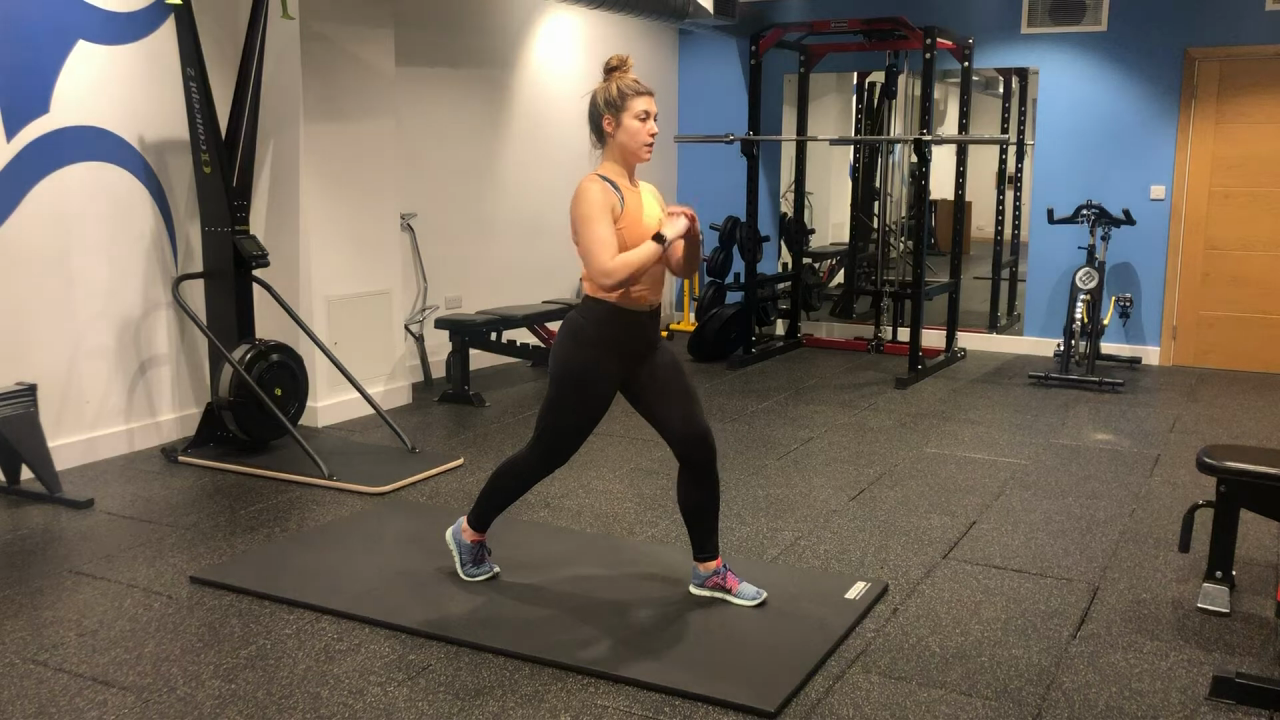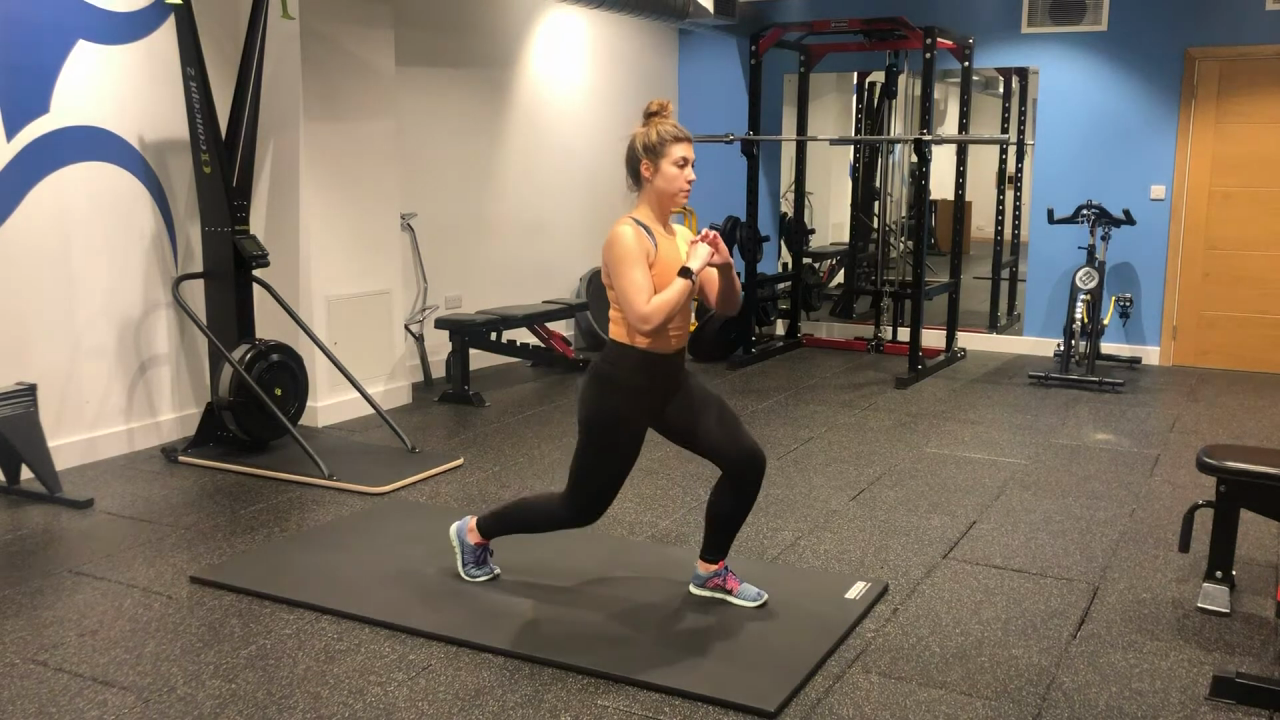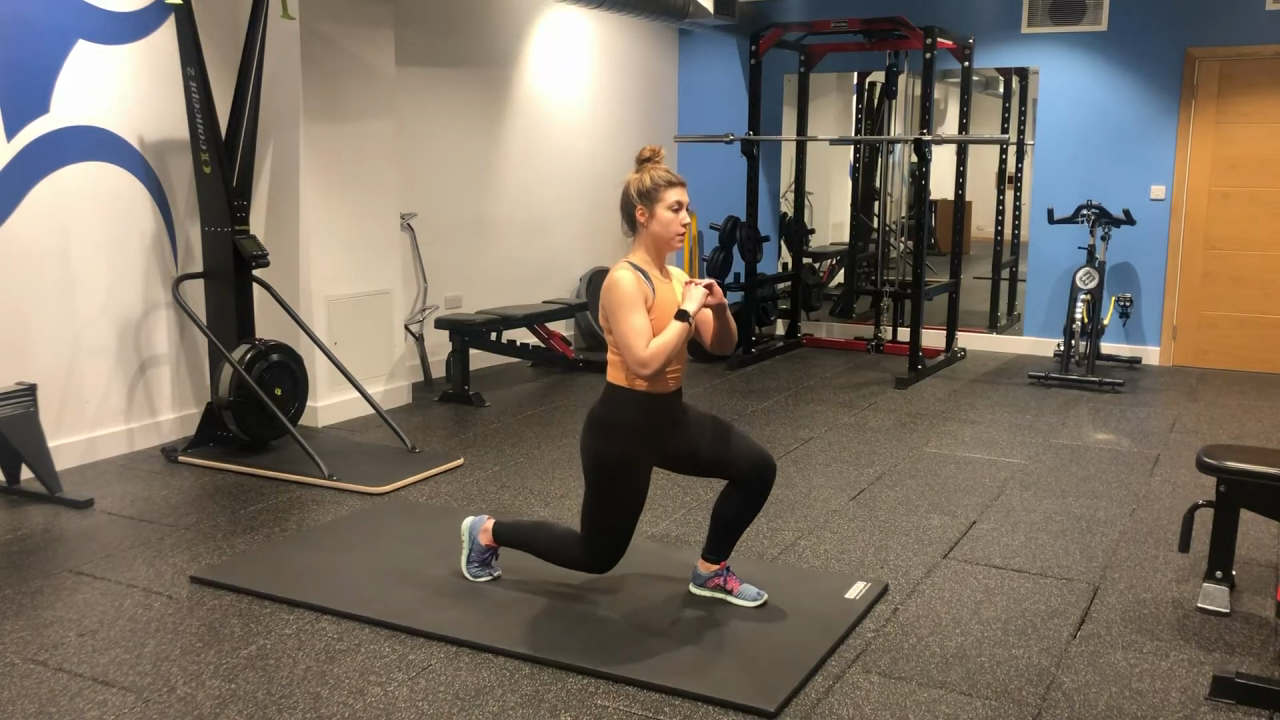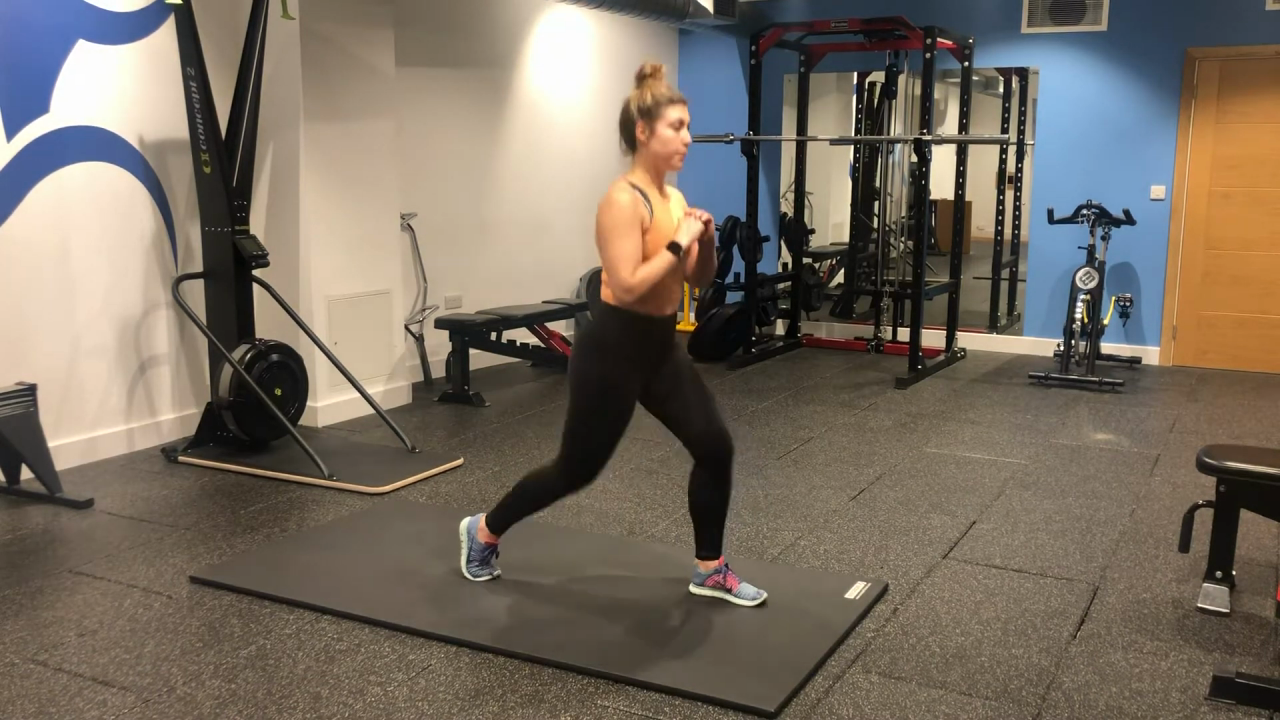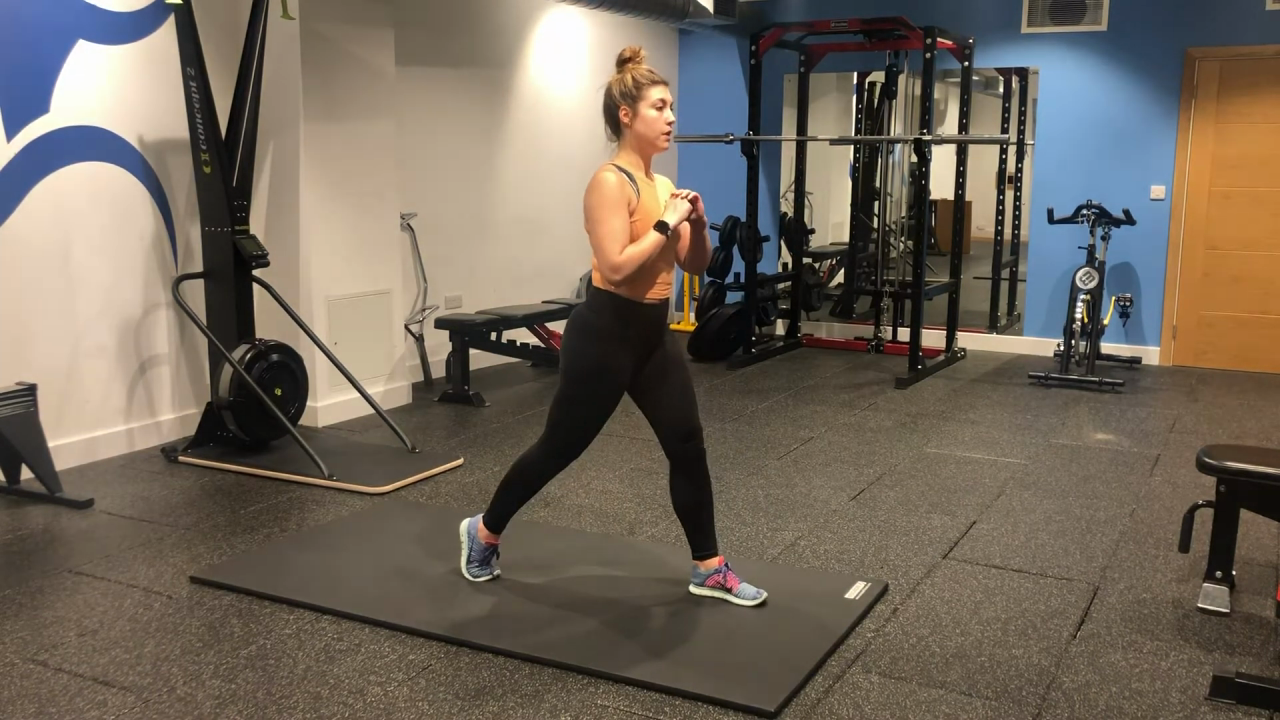
dt=1s
person 1, frame 1
left shoulder: (648, 192)
right shoulder: (595, 191)
left elbow: (683, 269)
right elbow: (608, 272)
left wrist: (689, 235)
right wrist: (663, 235)
left hip: (645, 339)
right hip: (594, 339)
left knee: (697, 446)
right knee: (547, 453)
left ankle: (709, 570)
right ankle: (469, 532)
person 1, frame 2
left shoulder: (681, 235)
right shoulder: (627, 236)
left elbow: (728, 307)
right elbow: (645, 318)
left wrist: (723, 266)
right wrist: (691, 269)
left hip: (671, 378)
right hip: (623, 381)
left knee: (747, 461)
right knee: (583, 505)
left ankle: (710, 572)
right ankle: (475, 532)
person 1, frame 3
left shoulder: (674, 277)
right shoulder: (624, 280)
left elbow: (723, 347)
right elbow: (644, 362)
left wrist: (719, 307)
right wrist: (687, 311)
left hip: (669, 415)
right hip: (622, 423)
left knee: (757, 468)
right knee: (598, 554)
left ankle: (710, 571)
right ankle: (487, 532)
person 1, frame 4
left shoulder: (672, 198)
right shoulder: (622, 200)
left elbow: (699, 280)
right elbow: (628, 286)
left wrist: (706, 240)
right wrist: (679, 242)
left hip: (661, 347)
right hip: (613, 348)
left knee: (716, 447)
right knee: (578, 469)
left ankle: (710, 571)
right ankle: (483, 531)
person 1, frame 5
left shoulder: (662, 184)
right shoulder: (609, 183)
left elbow: (695, 264)
right elbow: (616, 267)
left wrist: (695, 221)
right wrist: (666, 223)
left hip: (652, 333)
right hip: (604, 333)
left knee: (688, 446)
right knee: (559, 448)
left ankle: (709, 569)
right ankle: (484, 531)
